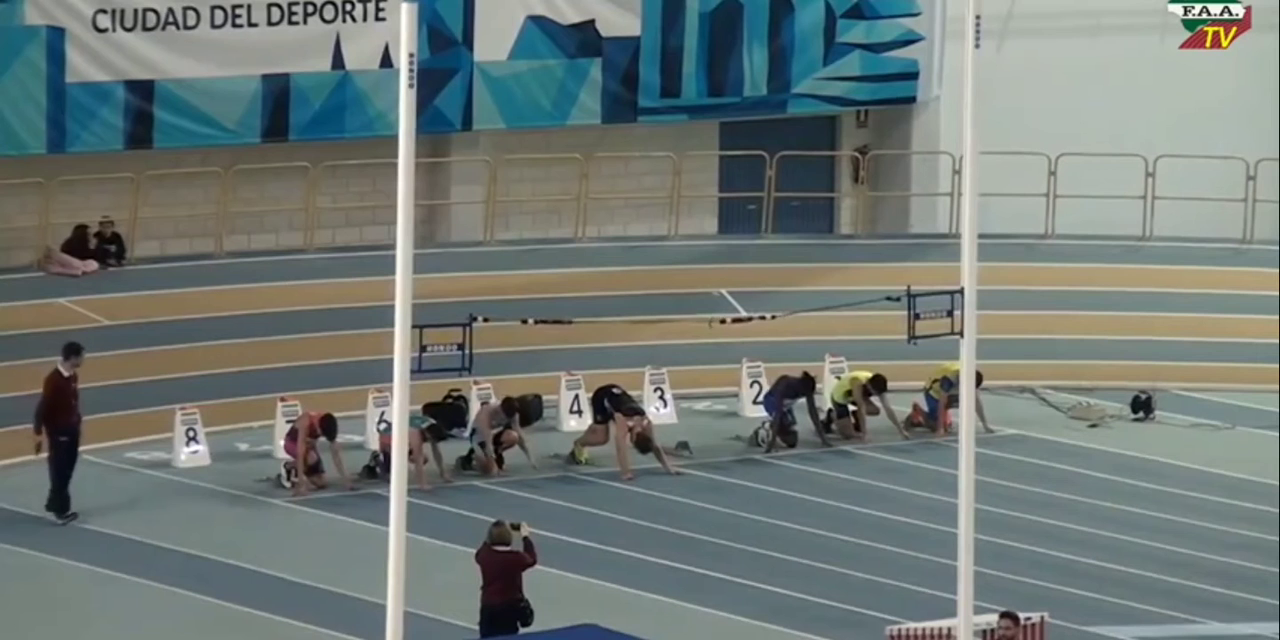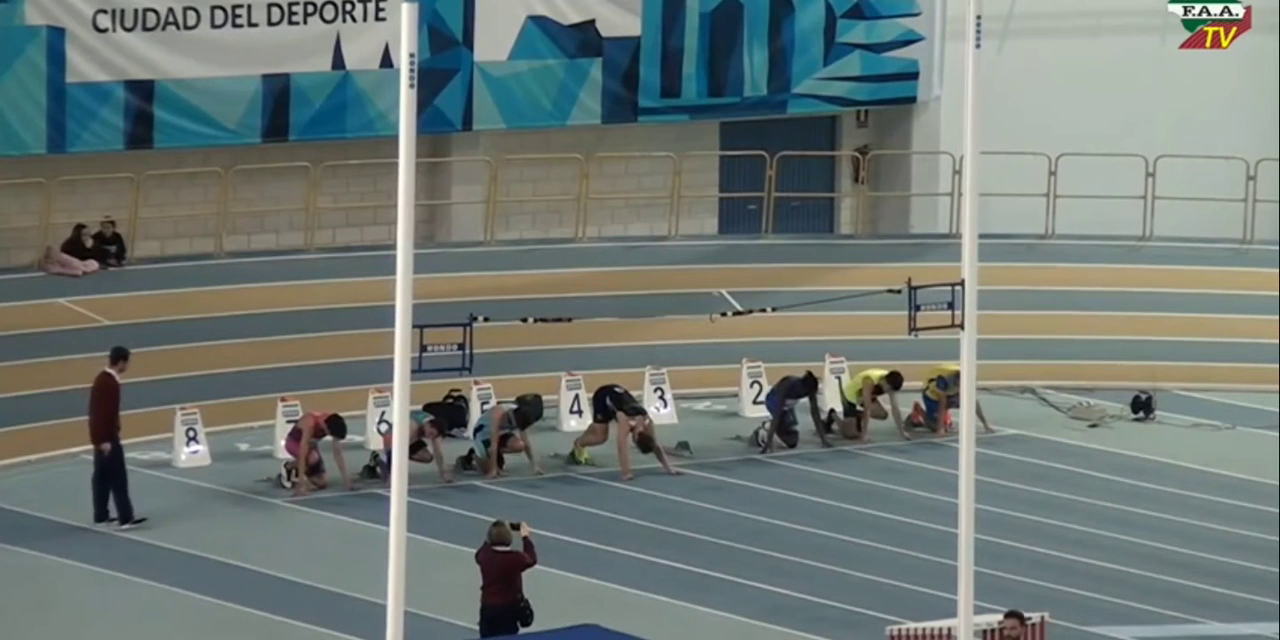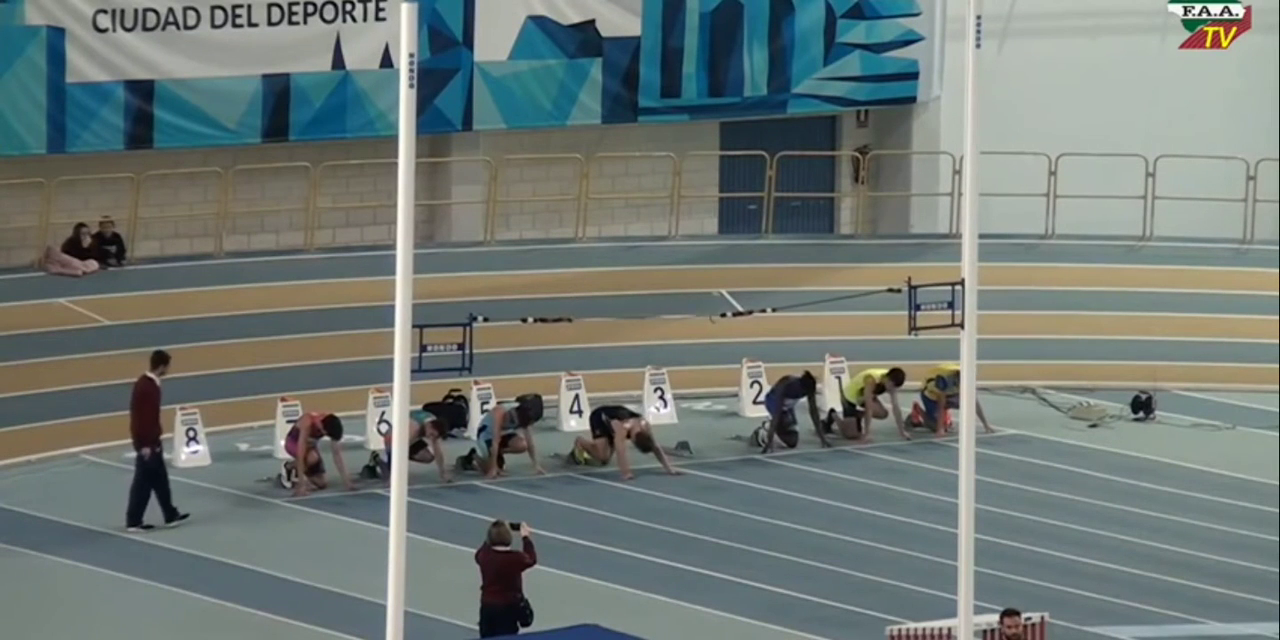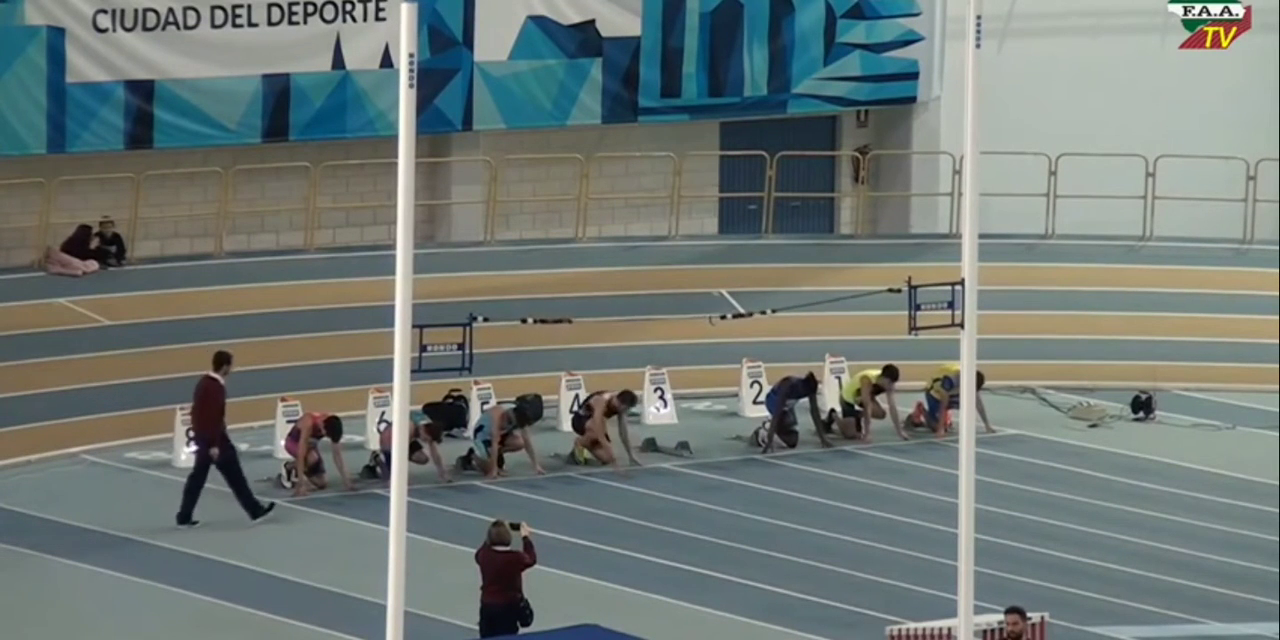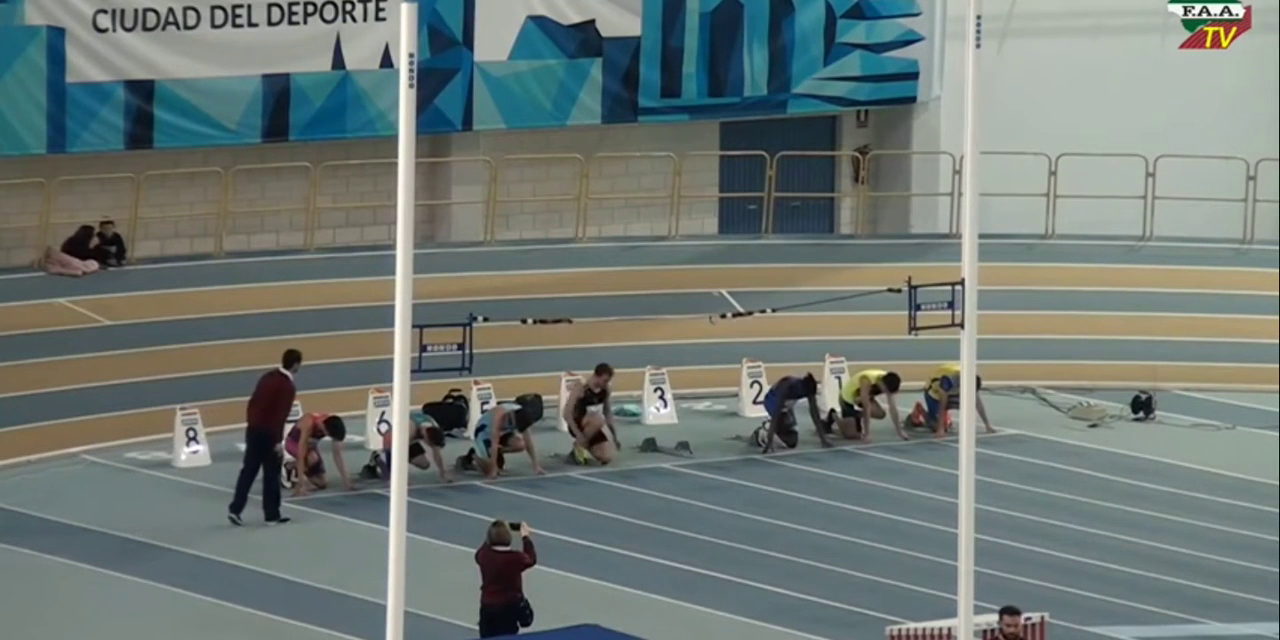
dt=1s
person 1, frame 1
left shoulder: (73, 376)
right shoulder: (53, 379)
right elbow: (43, 407)
left wrist: (78, 423)
right wrist: (38, 432)
left hip: (71, 428)
right hip: (58, 431)
left knee: (67, 469)
right knee: (60, 469)
left ankle: (54, 504)
right ankle: (61, 511)
person 1, frame 2
left shoulder: (102, 379)
right shoulder: (110, 383)
right elbow: (105, 413)
right wrist: (105, 439)
left hip: (99, 435)
right hip: (107, 436)
left knee: (101, 475)
right knee: (118, 476)
left ankle: (100, 515)
right ankle: (126, 518)
person 1, frame 3
left shoulder: (144, 382)
right shoulder: (149, 387)
right elbow: (146, 417)
right wrist: (145, 444)
left hip: (148, 438)
right hip: (147, 441)
left knee: (159, 476)
right knee: (143, 480)
left ankle: (171, 515)
right ankle: (133, 522)
person 1, frame 4
left shoulder: (203, 383)
right shoulder: (216, 388)
left elbow: (197, 412)
right elbow: (214, 418)
right wrist: (214, 445)
left hip: (202, 437)
right hip: (216, 439)
left knee: (197, 477)
right knee: (235, 476)
left ankle: (184, 517)
right ankle: (255, 510)
person 1, frame 5
left shoulder: (268, 377)
right shoulder: (287, 386)
left elbow: (252, 402)
right elbow: (281, 415)
right wrist: (277, 440)
left hip: (253, 430)
right hip: (268, 433)
left knee: (248, 471)
right knee: (271, 475)
left ankle: (235, 509)
right ankle: (272, 515)
